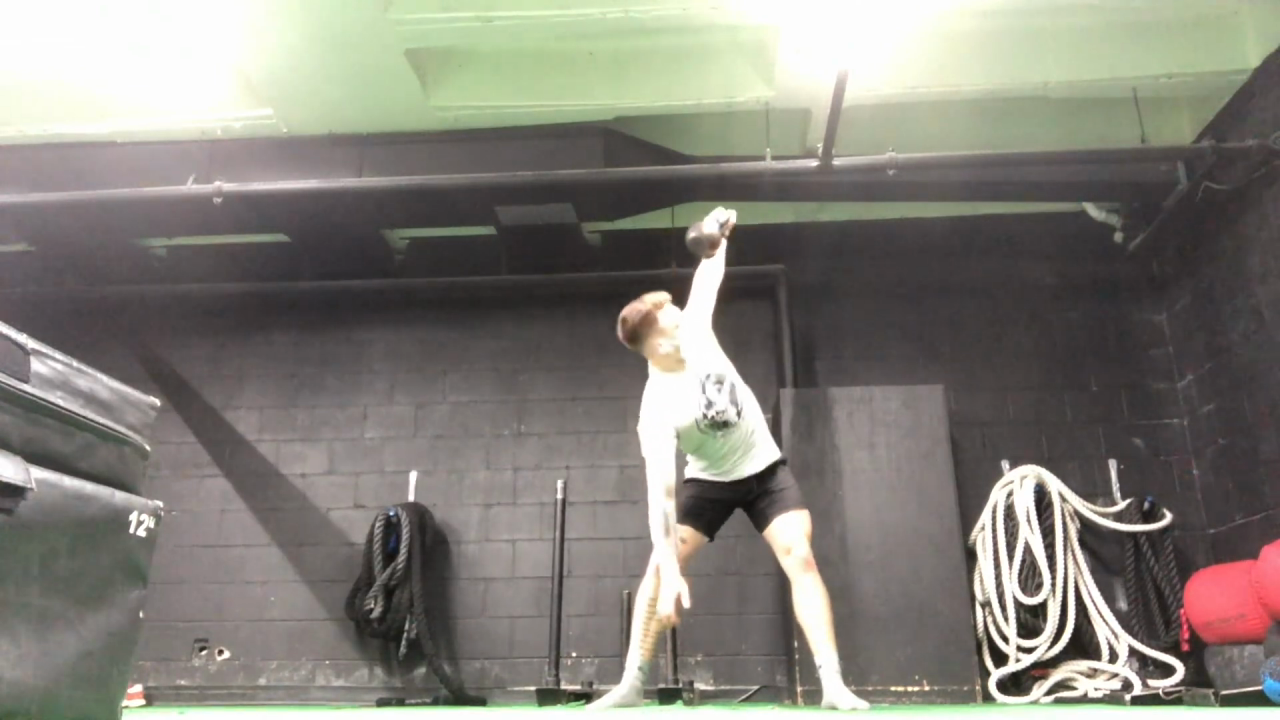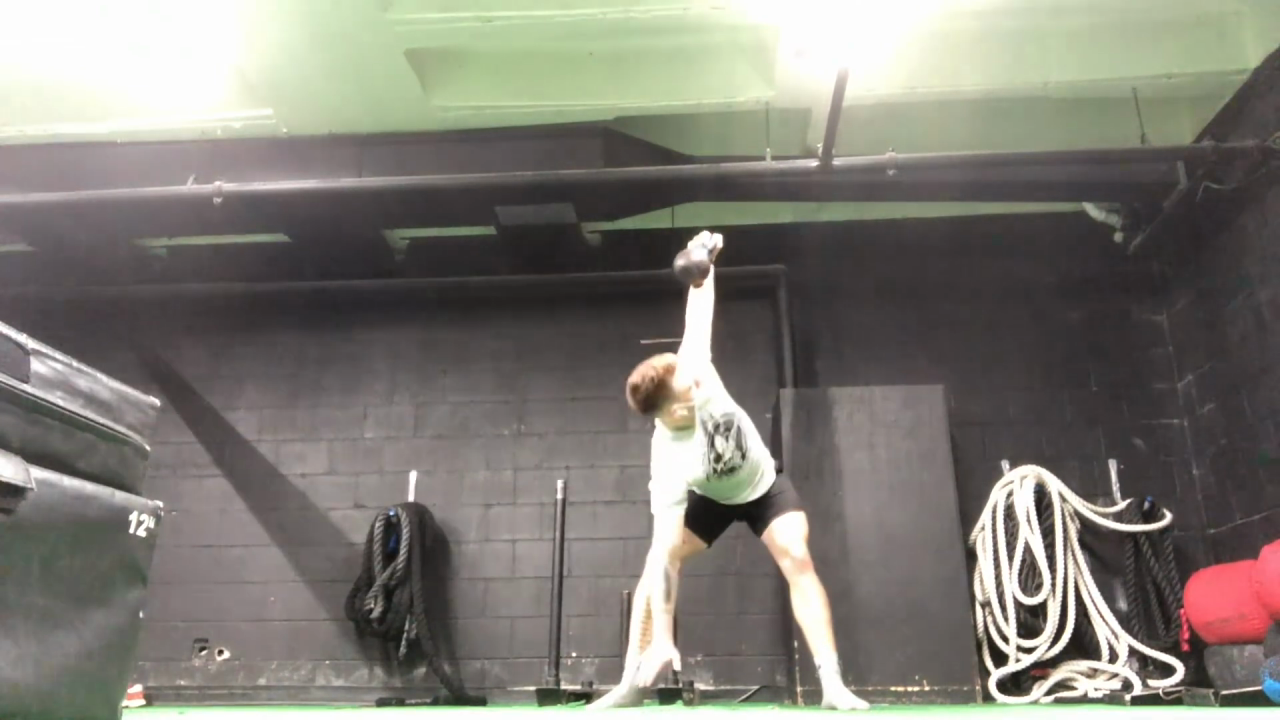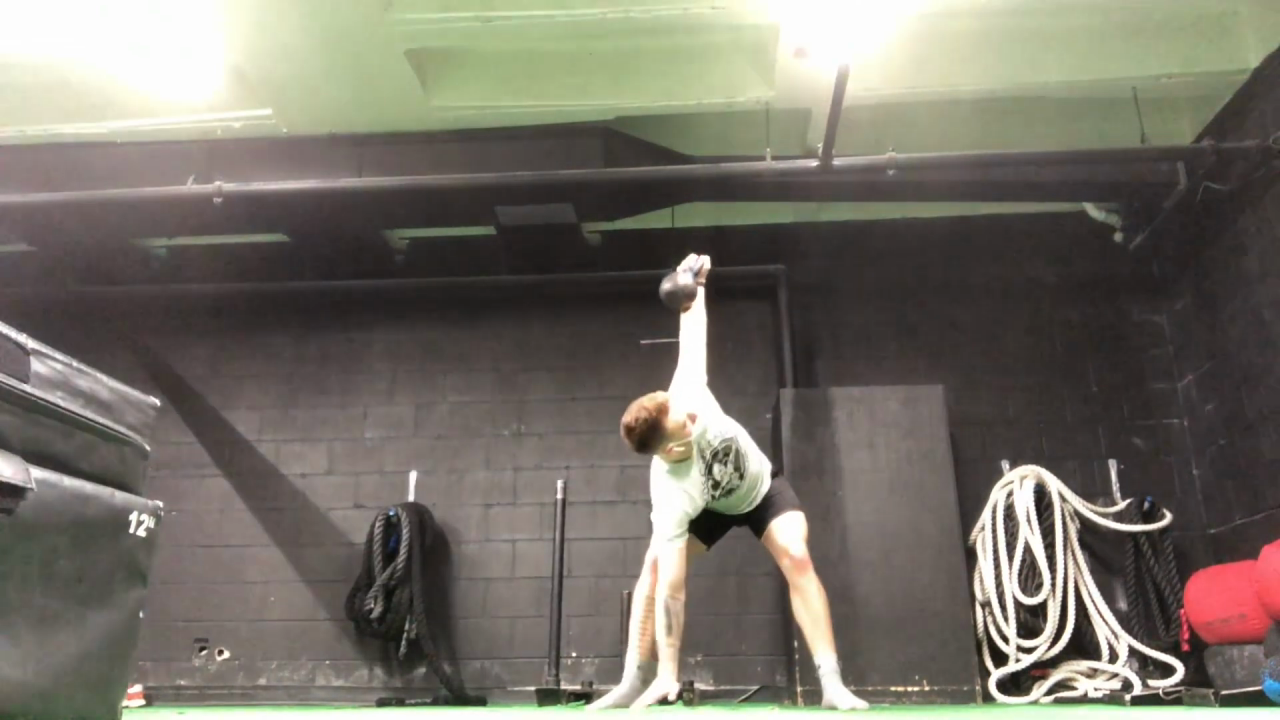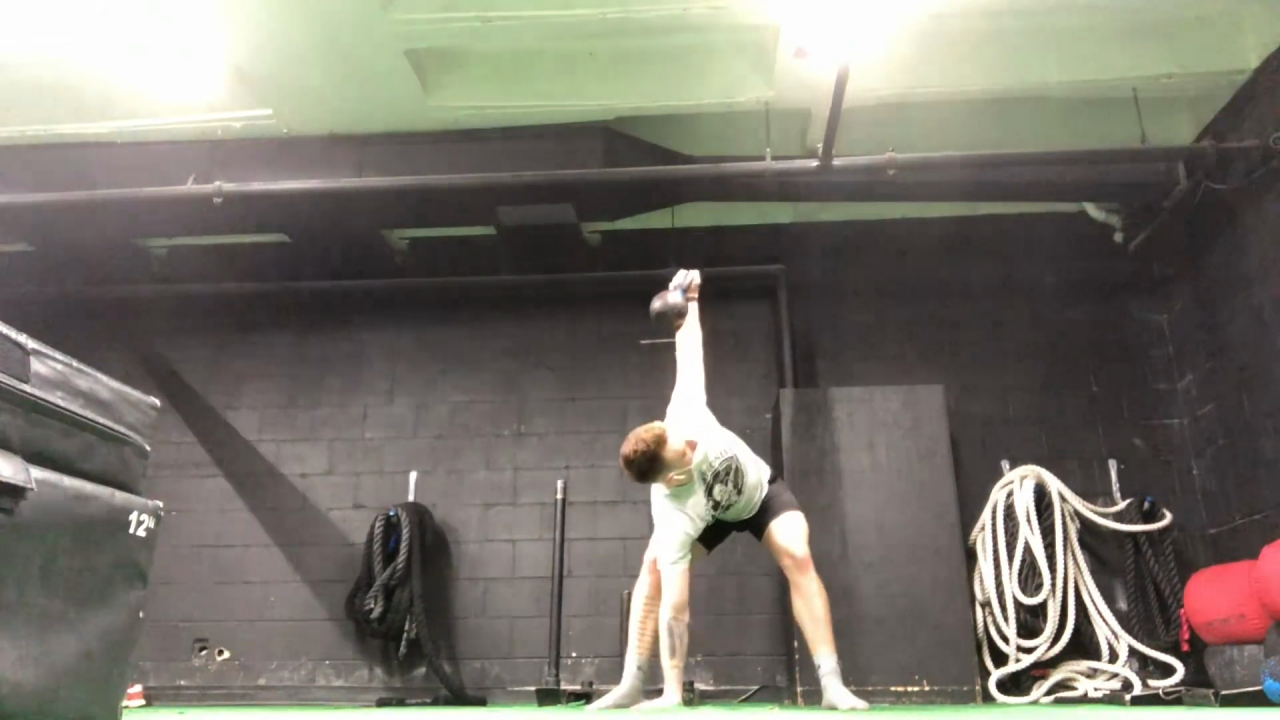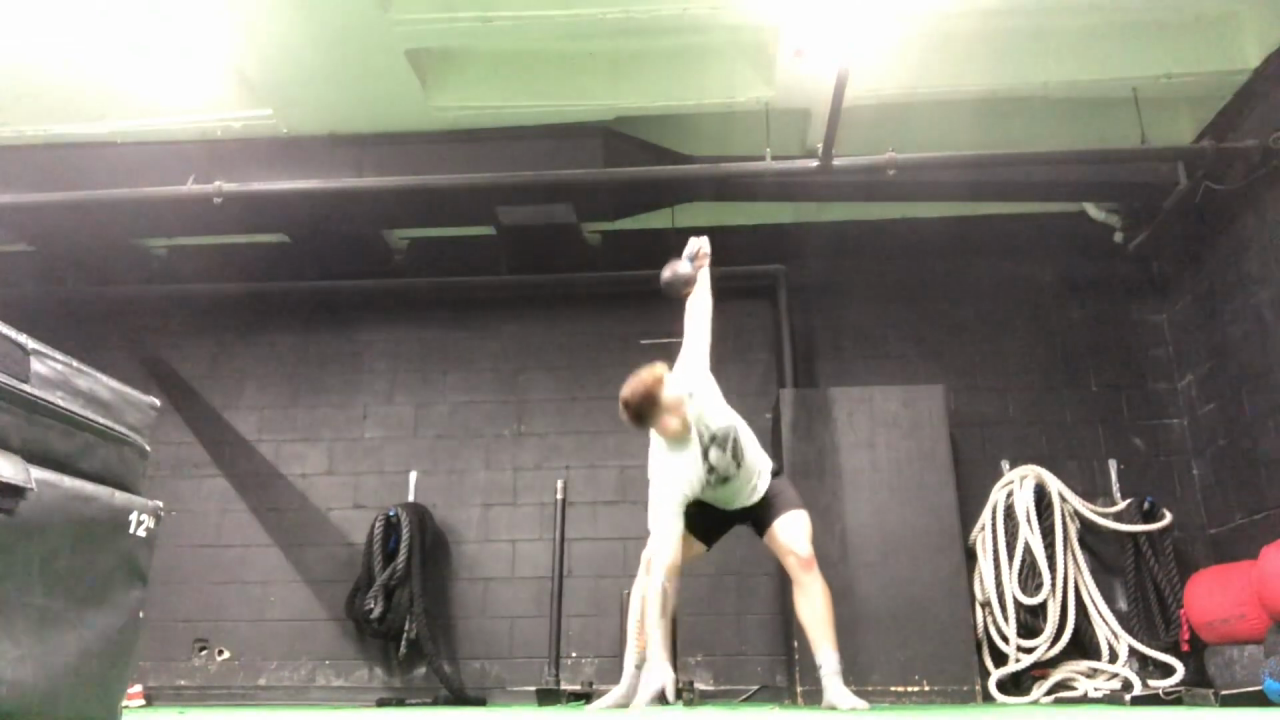
dt=0.5s
person 1, frame 1
left shoulder: (693, 334)
right shoulder: (658, 409)
left elbow: (707, 278)
right elbow: (660, 491)
right wrist: (671, 575)
left hip: (766, 468)
right hip: (709, 481)
left knee: (799, 557)
right knee: (661, 563)
left ankle: (833, 684)
right ankle: (632, 683)
person 1, frame 2
left shoulder: (693, 373)
right shoulder: (671, 464)
left elbow: (699, 311)
right elbow: (667, 554)
left wrist: (705, 263)
right wrist: (661, 639)
left hip: (765, 483)
right hip: (711, 498)
left knee: (797, 558)
right knee: (657, 562)
left ankle: (833, 684)
right ankle: (632, 683)
person 1, frame 3
left shoulder: (688, 396)
right shoulder: (672, 495)
left elbow: (692, 337)
right elbow: (671, 586)
left wrist: (695, 285)
right wrist: (667, 673)
left hip: (762, 485)
right hip: (711, 507)
left knee: (796, 558)
right knee: (655, 565)
left ankle: (831, 683)
right ankle: (634, 681)
person 1, frame 4
left shoulder: (685, 418)
right shoulder: (674, 517)
left elbow: (689, 356)
right elbow: (675, 607)
left wrist: (689, 301)
right wrist: (672, 692)
left hip: (761, 488)
right hip: (713, 514)
left knee: (798, 557)
right knee: (654, 567)
left ankle: (831, 683)
right ankle: (632, 683)
person 1, frame 5
left shoulder: (691, 382)
right shoulder: (668, 471)
left elbow: (697, 321)
right elbow: (662, 568)
left wrist: (700, 268)
right wrist: (659, 658)
left hip: (763, 484)
right hip: (708, 502)
left knee: (802, 557)
right knee: (650, 564)
left ankle: (833, 684)
right ankle: (632, 683)
